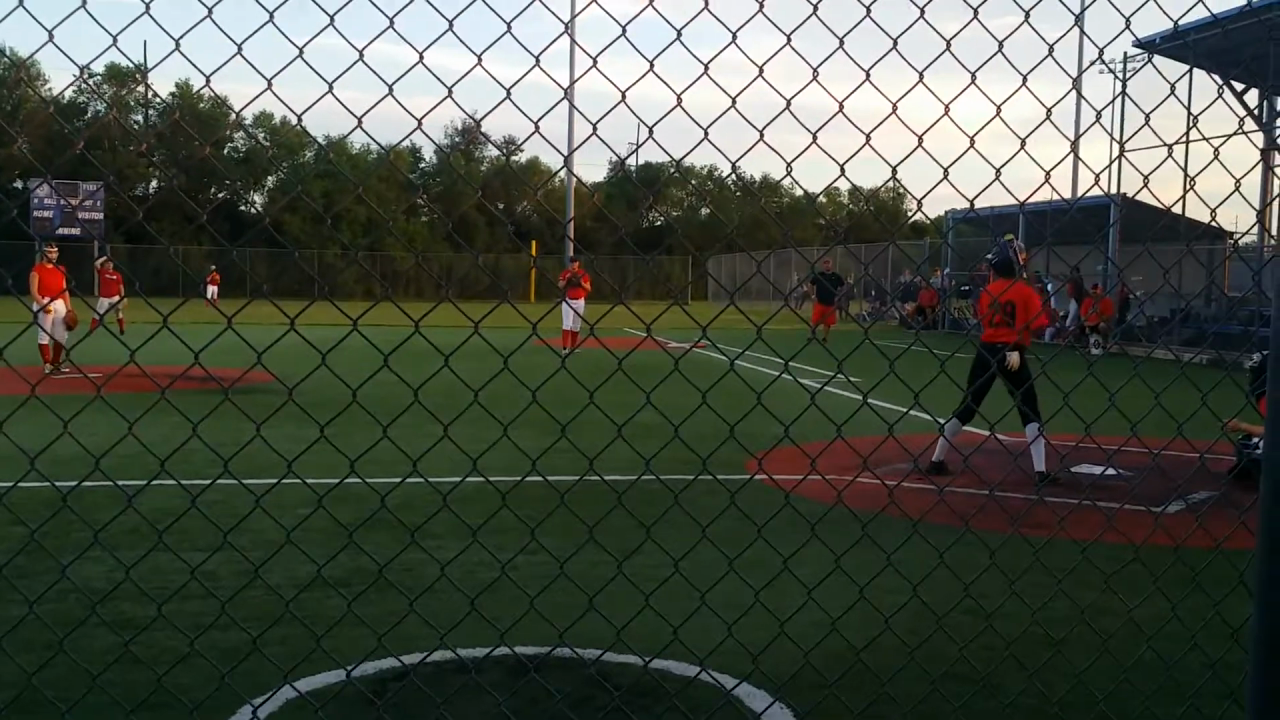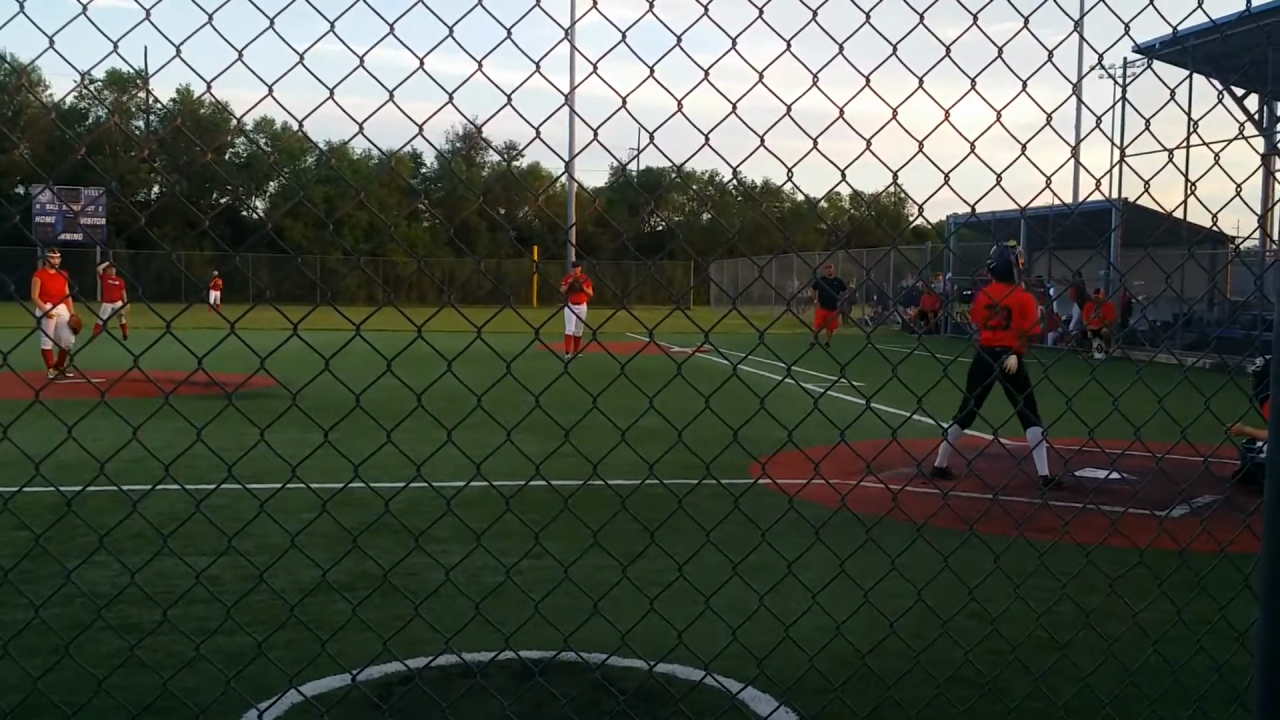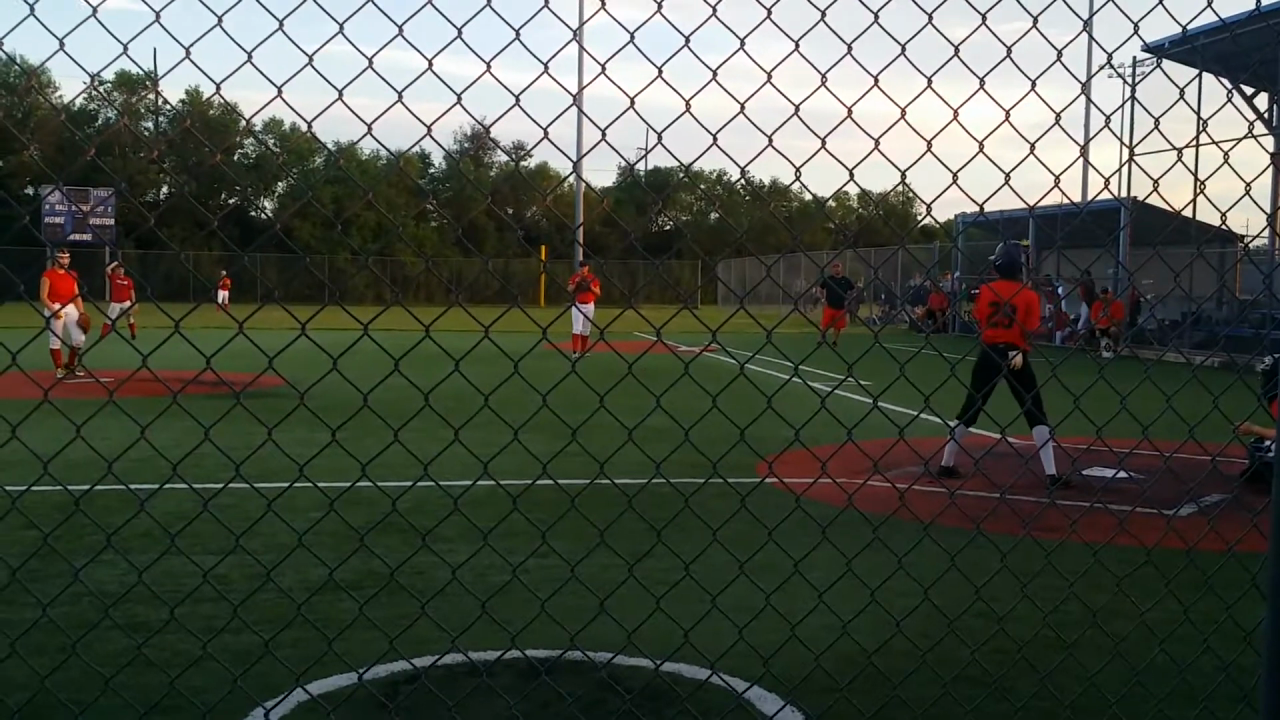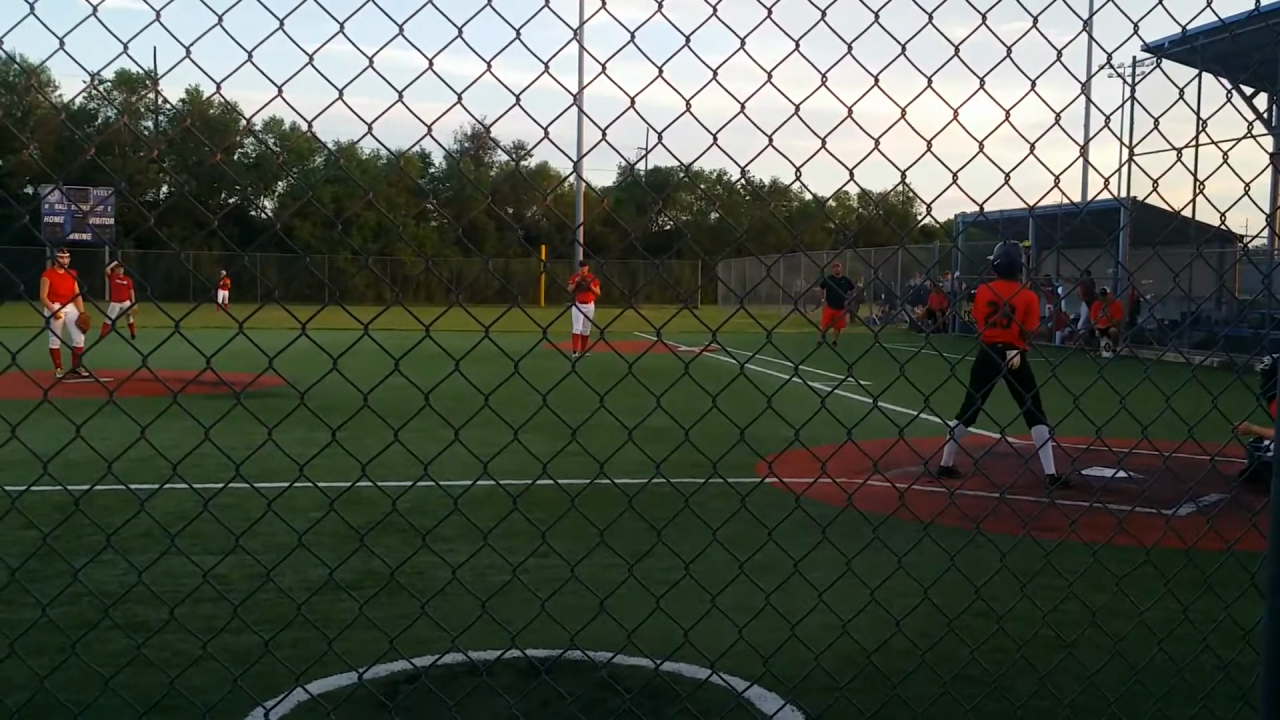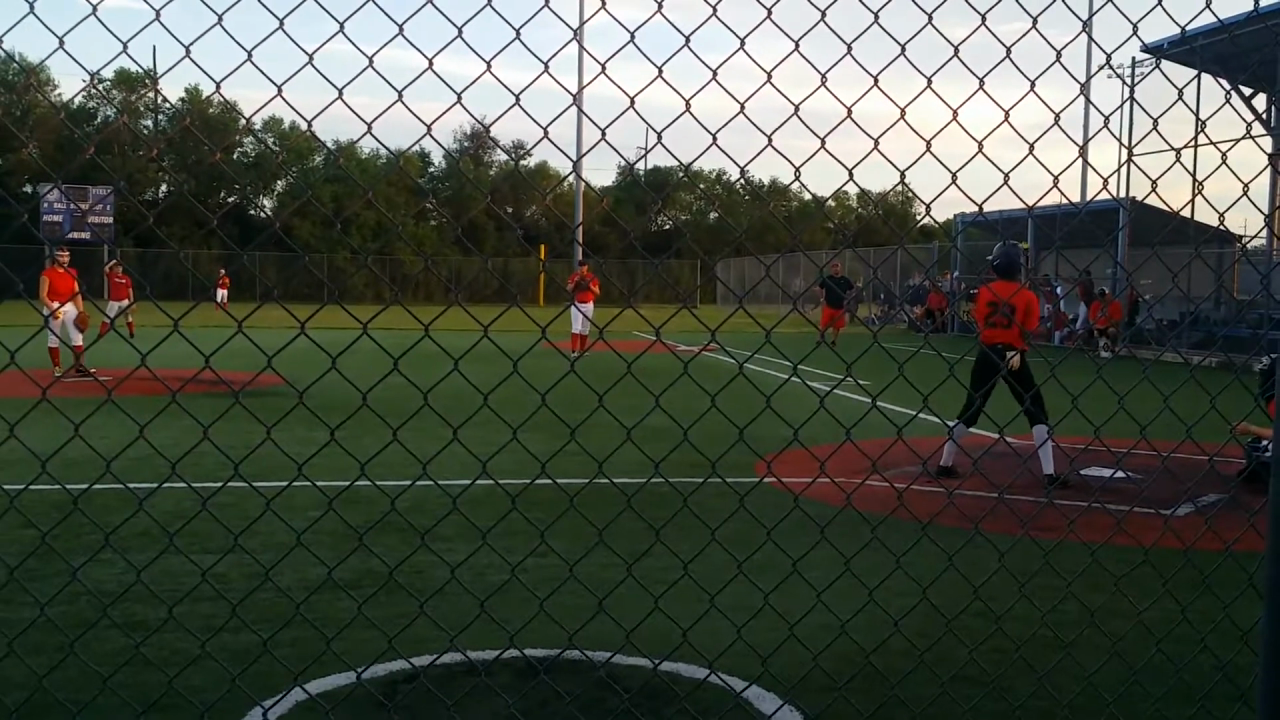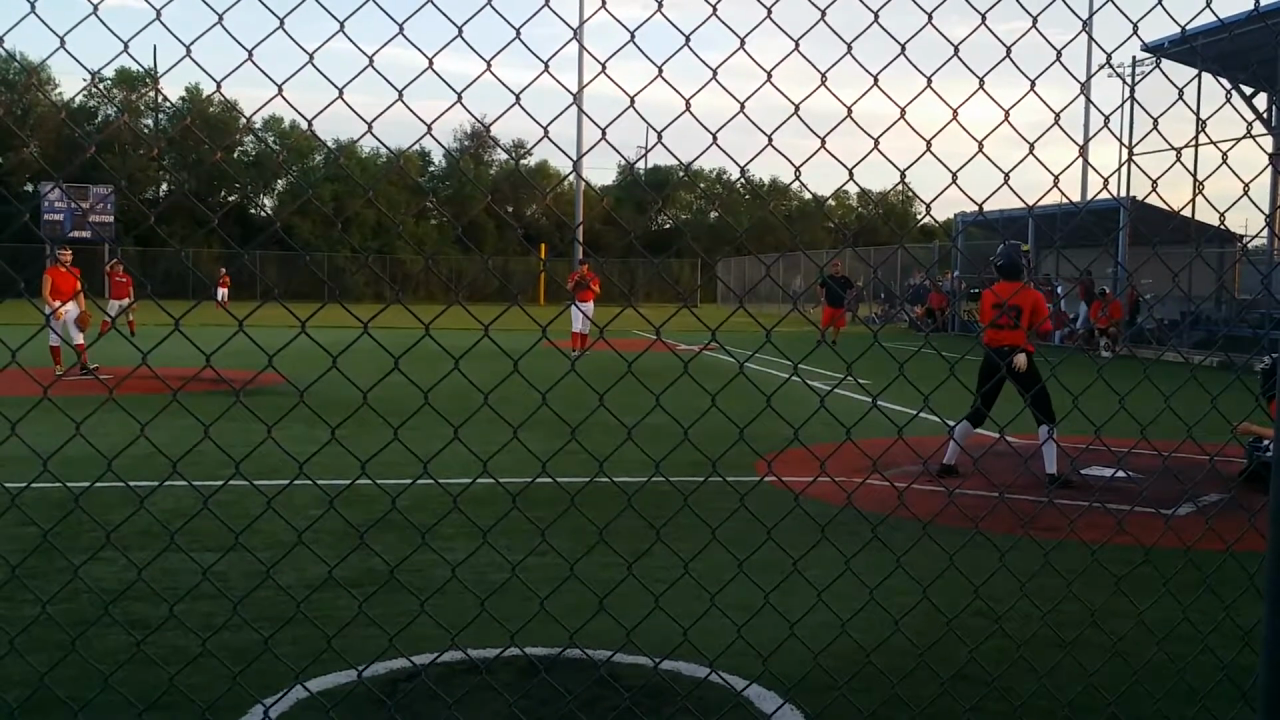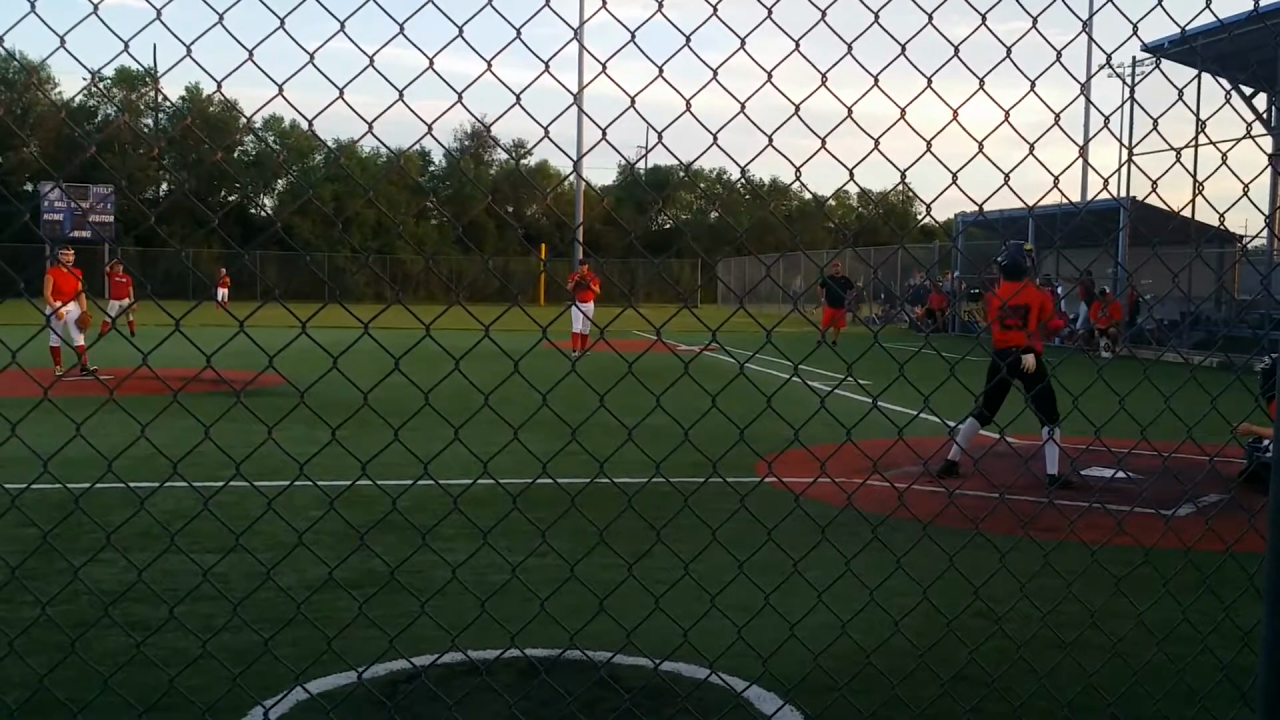
dt=0.1s
person 1, frame 1
left shoulder: (985, 292)
right shoulder: (1027, 293)
right elbow: (1036, 327)
left hip: (986, 352)
right hip: (1012, 355)
left knee: (966, 408)
right knee: (1031, 412)
left ankle: (937, 460)
right ankle: (1041, 471)
person 1, frame 2
left shoulder: (982, 295)
right shoulder: (1024, 298)
right elbow: (1029, 334)
left hip: (984, 357)
right hip: (1010, 359)
left knee: (966, 412)
right knee: (1030, 416)
left ankle: (940, 466)
right ankle: (1044, 475)
person 1, frame 3
left shoulder: (985, 291)
right shoulder: (1029, 296)
right elbow: (1030, 333)
left hip: (988, 354)
right hip: (1015, 356)
left knee: (969, 410)
right knee: (1036, 414)
left ankle: (946, 465)
right ankle: (1051, 474)
person 1, frame 4
left shoulder: (983, 291)
right shoulder: (1028, 296)
right elbow: (1029, 333)
left hip: (987, 354)
right hip: (1014, 356)
left knee: (969, 410)
right knee: (1035, 413)
left ankle: (945, 464)
right ankle: (1051, 474)
person 1, frame 5
left shoulder: (983, 292)
right shoulder: (1027, 296)
right elbow: (1030, 333)
left hip: (987, 355)
right hip: (1013, 357)
left knee: (969, 411)
right knee: (1038, 414)
left ankle: (945, 465)
right ankle: (1049, 474)
person 1, frame 6
left shoulder: (988, 294)
right shoulder: (1034, 296)
right elbow: (1043, 333)
left hip: (993, 356)
right hip: (1020, 358)
left knee: (977, 412)
right knee: (1045, 415)
left ankle: (947, 463)
right ankle: (1052, 473)
person 1, frame 7
left shoulder: (995, 295)
right shoulder: (1041, 295)
left elbow: (993, 328)
right elbow: (1054, 329)
left hip: (1002, 356)
right hip: (1029, 358)
left knee: (983, 412)
right knee: (1050, 416)
left ankle: (951, 461)
right ankle: (1053, 475)
